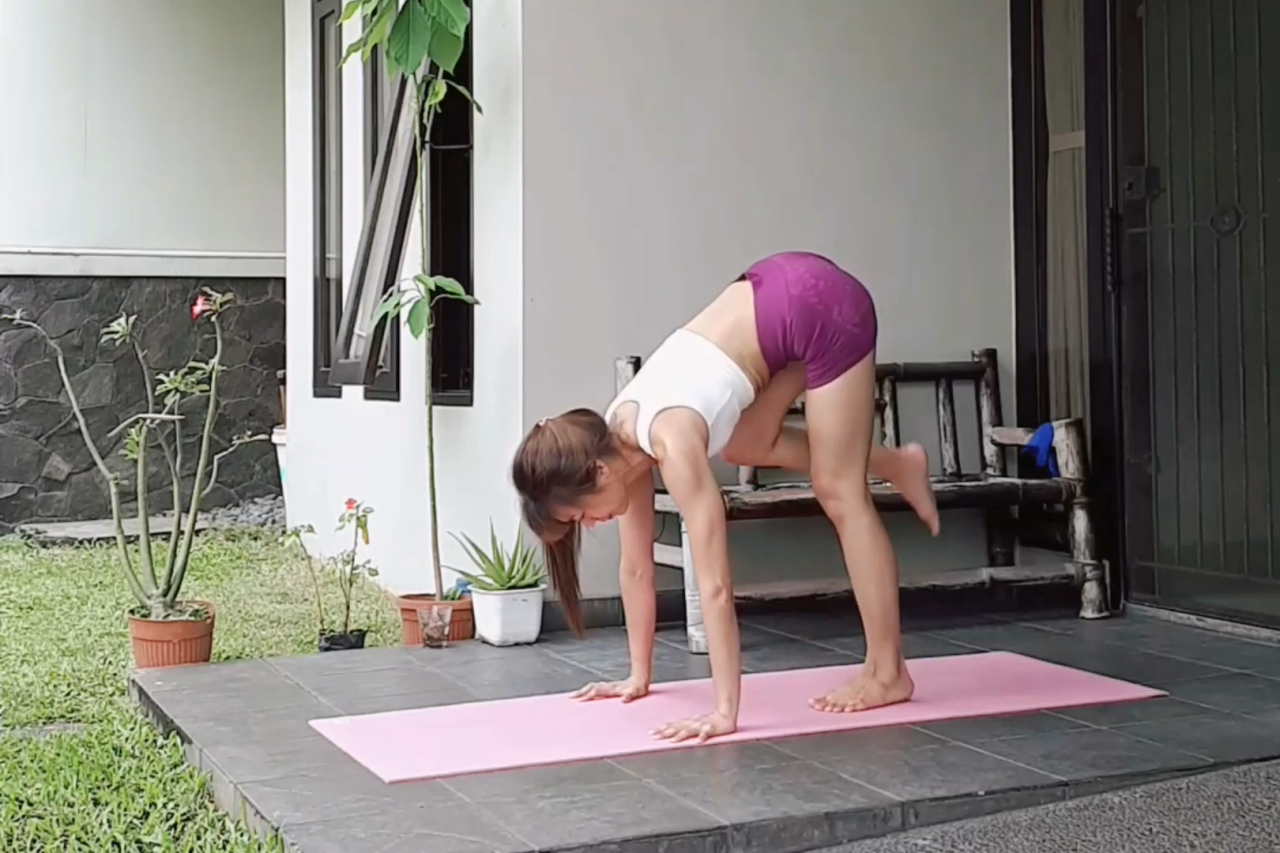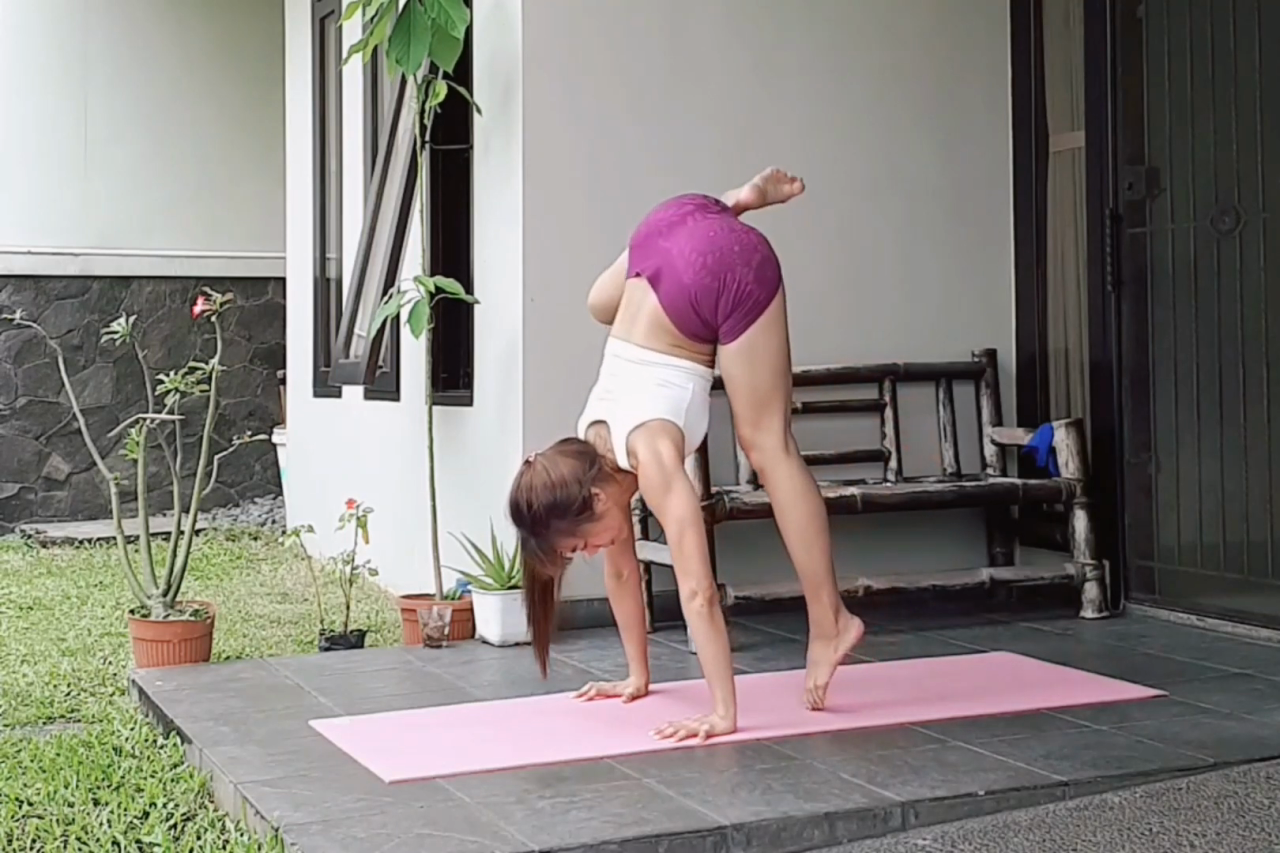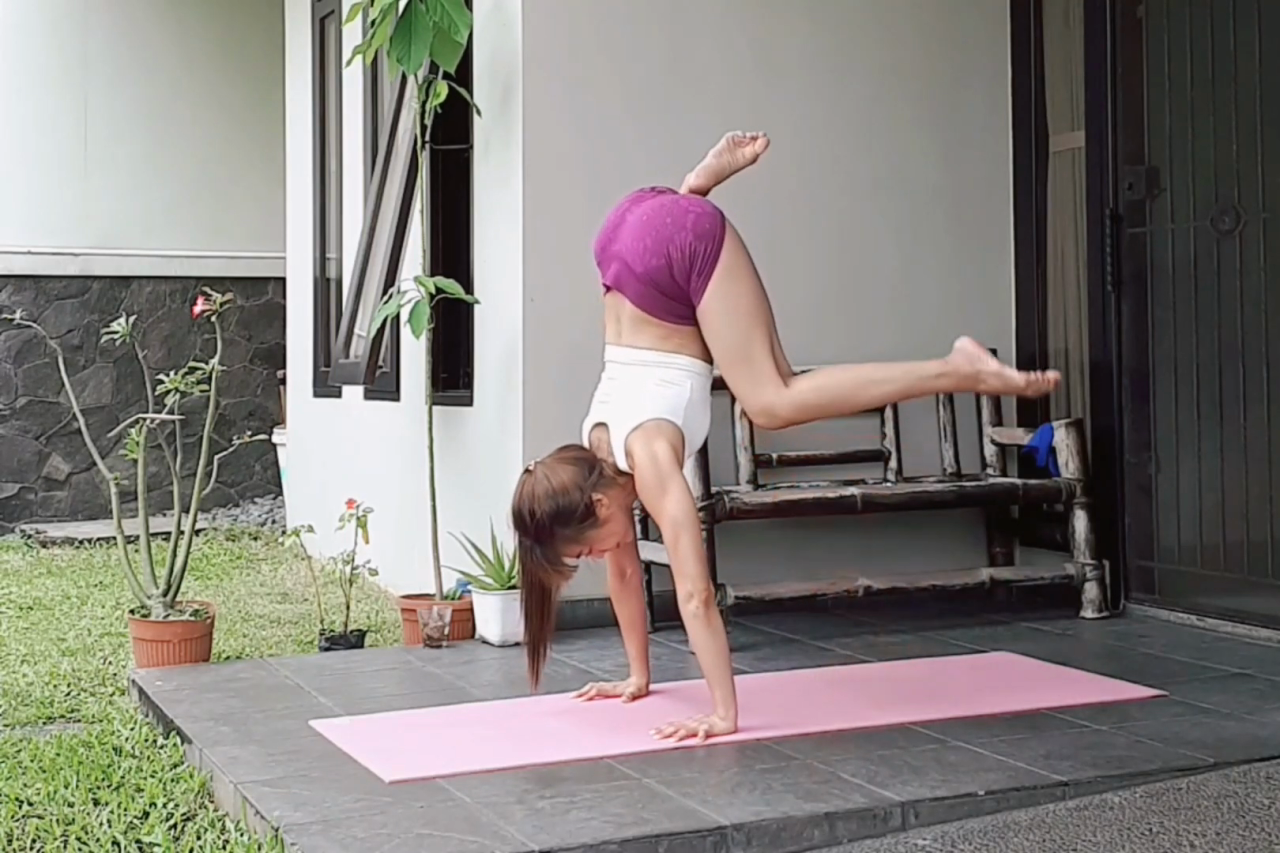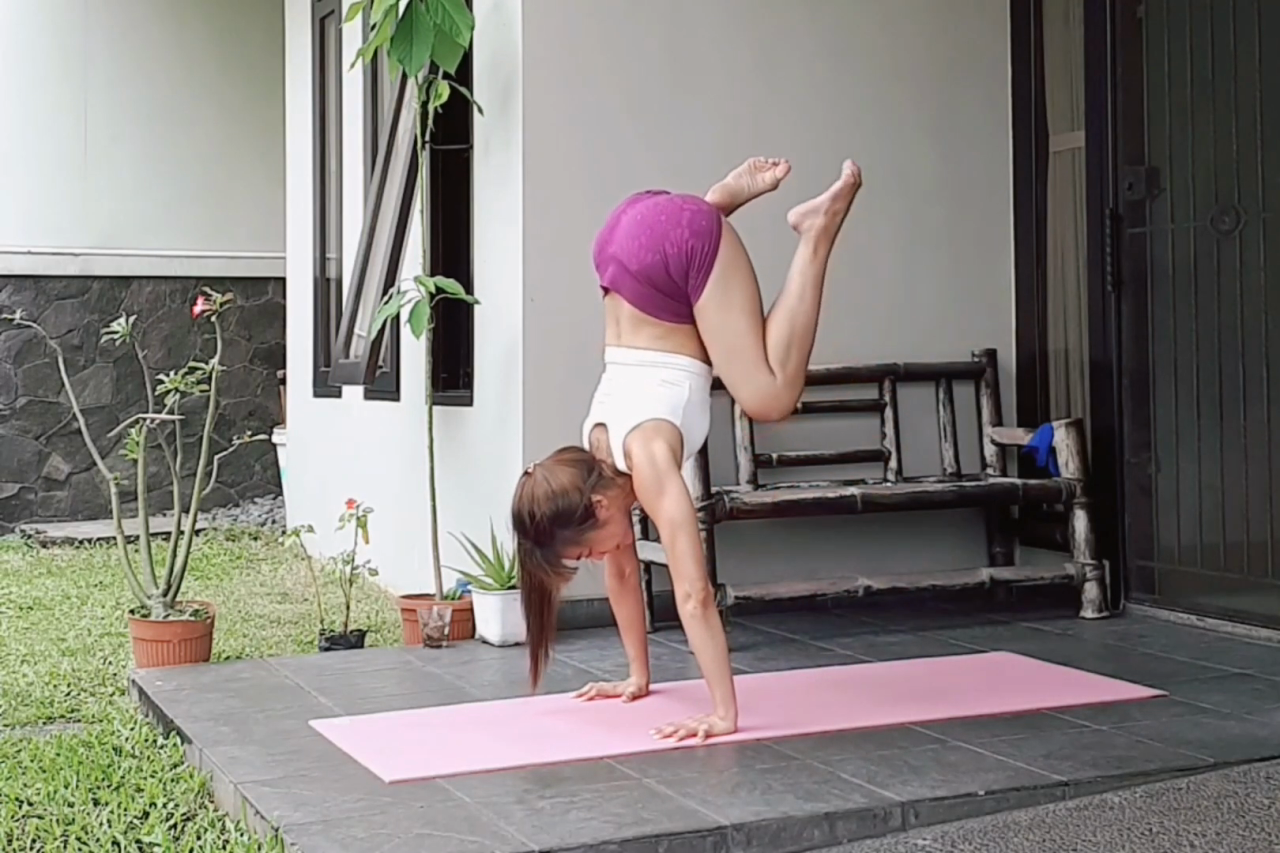
dt=1s
person 1, frame 1
left shoulder: (669, 440)
right shoulder: (619, 438)
left elbow: (714, 586)
right elbow: (636, 567)
left wrist: (726, 711)
right wrist: (638, 675)
left hip: (823, 307)
right hip: (779, 293)
left knee: (838, 491)
right knee: (745, 446)
right ankle: (897, 466)
person 1, frame 2
left shoulder: (647, 453)
right shoulder: (595, 451)
left elbow: (698, 591)
right elbow: (622, 570)
left wrist: (723, 713)
right wrist: (637, 676)
left hip: (727, 266)
left knee: (768, 449)
right knee: (601, 306)
left ankle: (830, 624)
person 1, frame 3
left shoulder: (647, 455)
right shoulder: (599, 451)
left elbow: (695, 594)
right elbow: (623, 572)
left wrist: (724, 711)
right wrist: (637, 676)
left ankle: (957, 371)
person 1, frame 4
left shoulder: (645, 457)
right shoulder: (599, 456)
left elbow: (694, 595)
right elbow: (623, 574)
left wrist: (725, 713)
right wrist: (638, 677)
left ankle: (819, 230)
right ankle: (720, 201)
